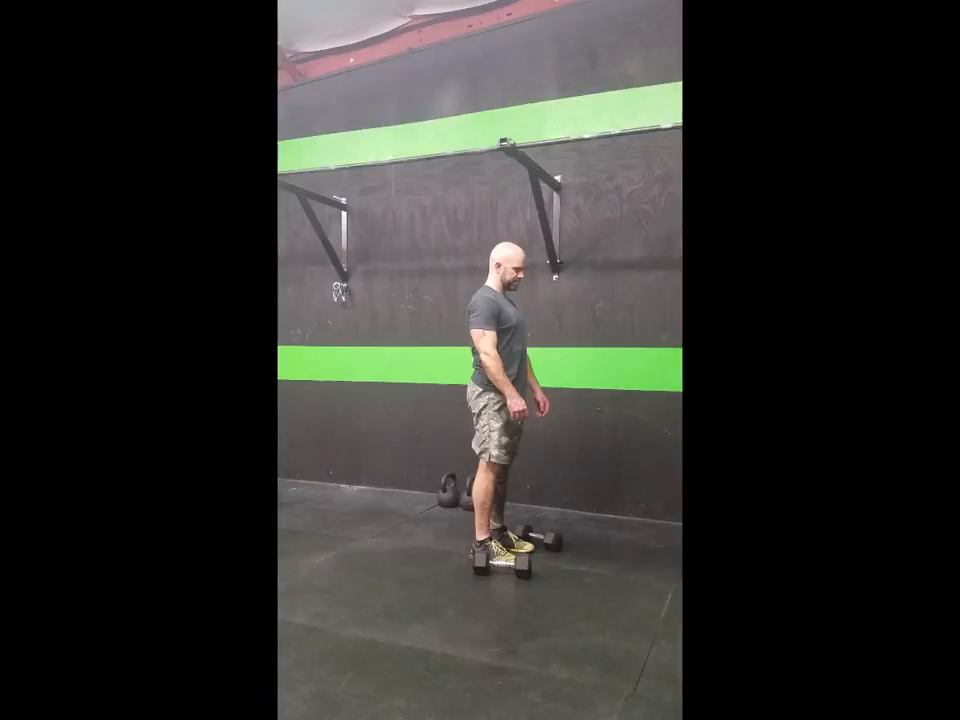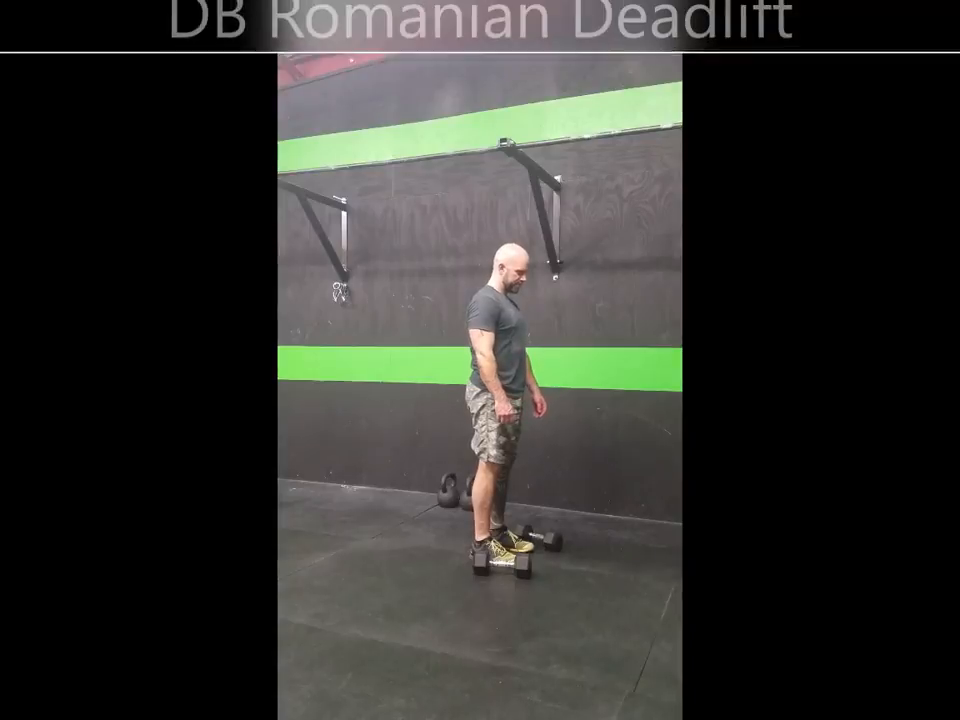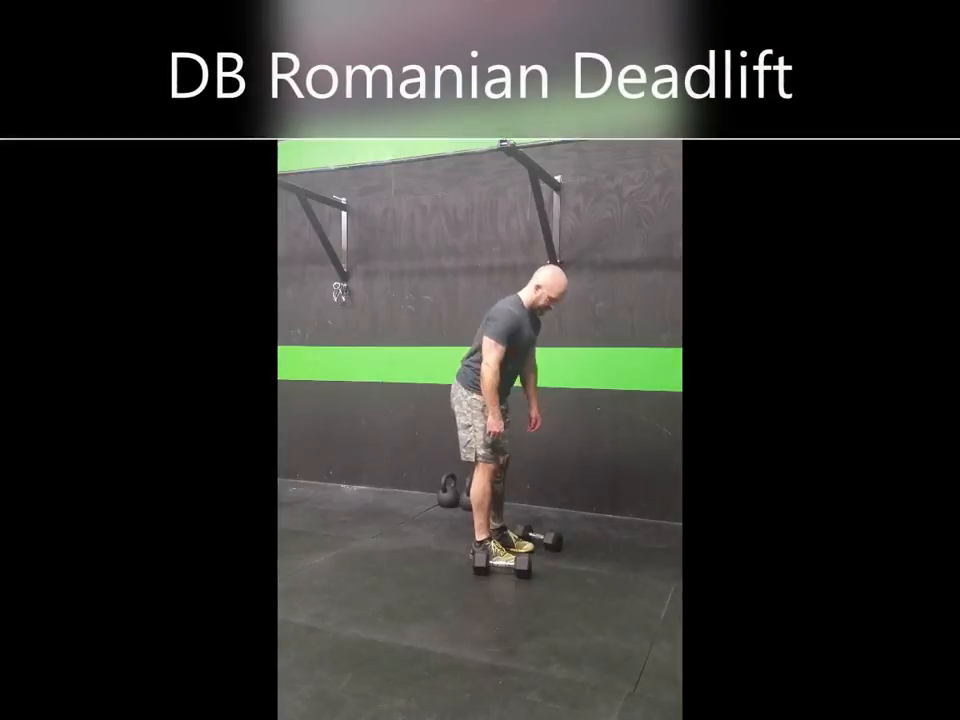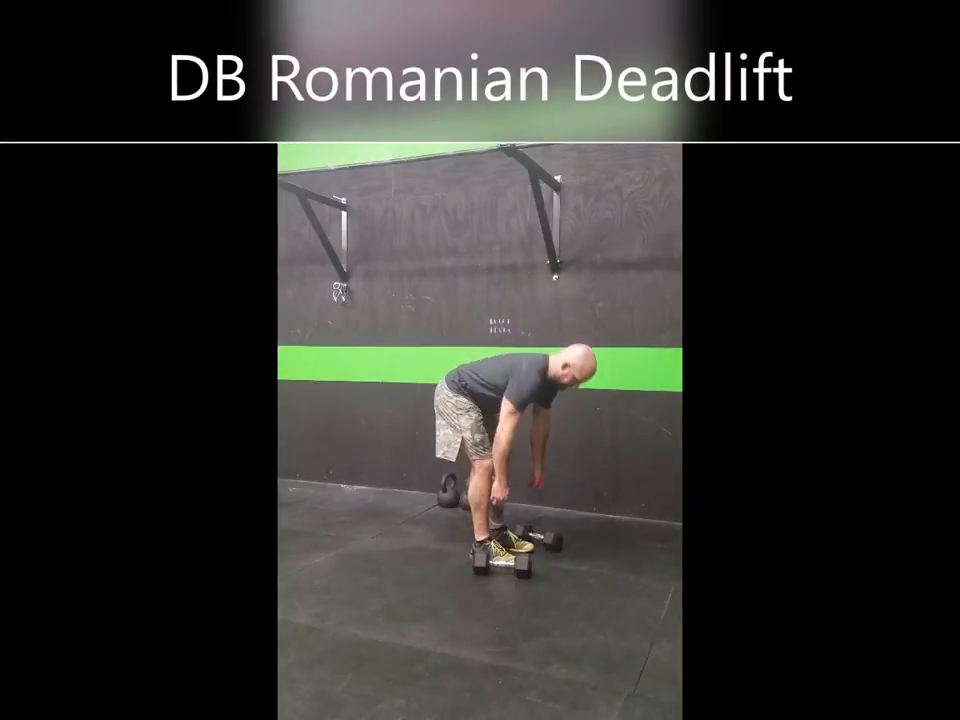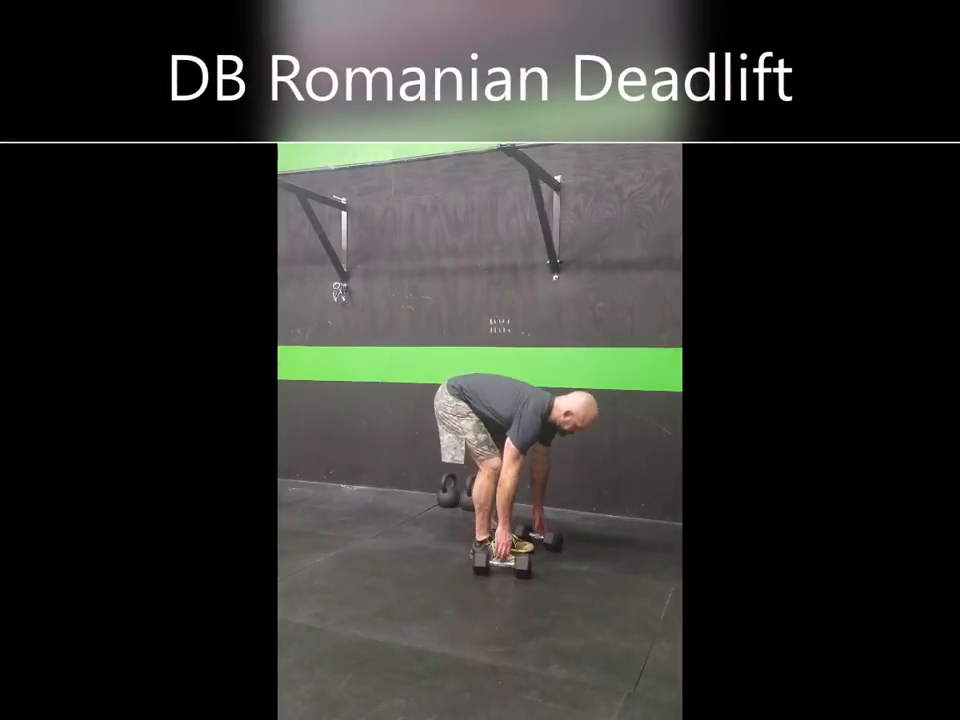
dt=0.4s
person 1, frame 1
left shoulder: (505, 302)
right shoulder: (484, 302)
right elbow: (487, 355)
left wrist: (535, 389)
right wrist: (513, 396)
left hip: (508, 396)
right hip: (492, 396)
left knee: (502, 466)
right knee: (490, 466)
left ankle: (498, 530)
right ankle: (482, 542)
person 1, frame 2
left shoulder: (508, 303)
right shoulder: (485, 301)
right elbow: (483, 354)
left wrist: (534, 389)
right wrist: (499, 399)
left hip: (510, 396)
right hip: (491, 397)
left knee: (503, 466)
right knee: (490, 466)
left ankle: (498, 530)
right ankle: (481, 541)
person 1, frame 3
left shoulder: (532, 318)
right shoulder: (507, 313)
left elbow: (528, 364)
right elbow: (489, 366)
left wrist: (533, 404)
right wrist: (493, 414)
left hip: (494, 396)
right hip: (473, 394)
left knee: (499, 463)
right knee: (487, 465)
left ankle: (498, 530)
right ankle: (482, 542)
person 1, frame 4
left shoulder: (548, 378)
right shoulder: (529, 376)
left elbow: (541, 423)
right elbow: (505, 431)
left wrist: (538, 466)
right wrist: (501, 482)
left hip: (479, 400)
right hip: (456, 396)
left knee: (495, 464)
right knee: (484, 465)
left ankle: (497, 531)
right ankle: (482, 543)
person 1, frame 5
left shoulder: (547, 414)
right shoulder: (532, 416)
left elbow: (540, 464)
right elbow: (508, 475)
left wrist: (538, 509)
right wrist: (504, 528)
left hip: (473, 402)
right hip: (454, 400)
left knee: (502, 463)
right knee: (491, 465)
left ankle: (498, 533)
right ankle: (482, 543)
